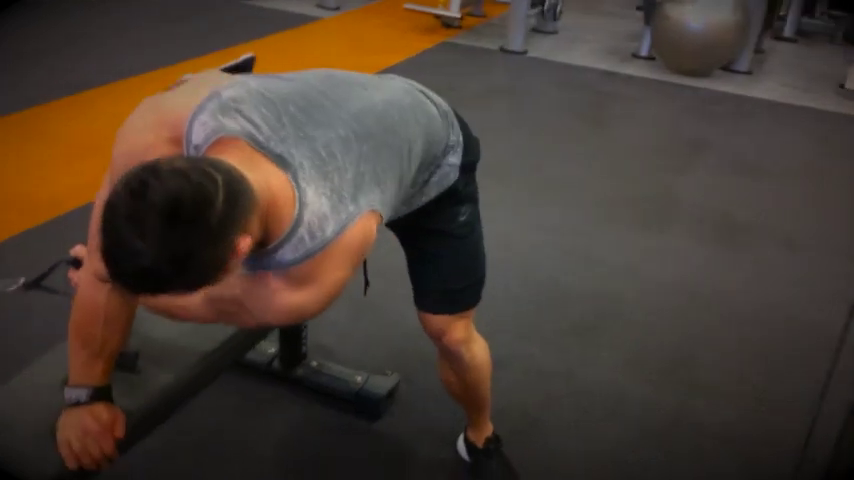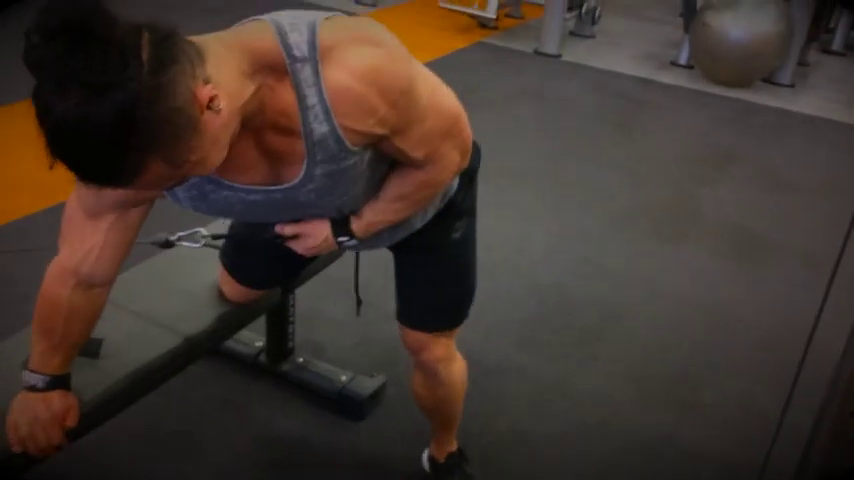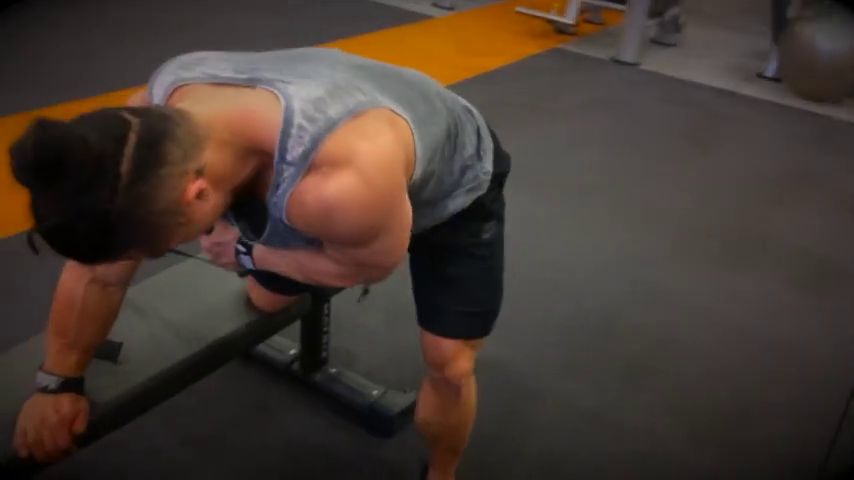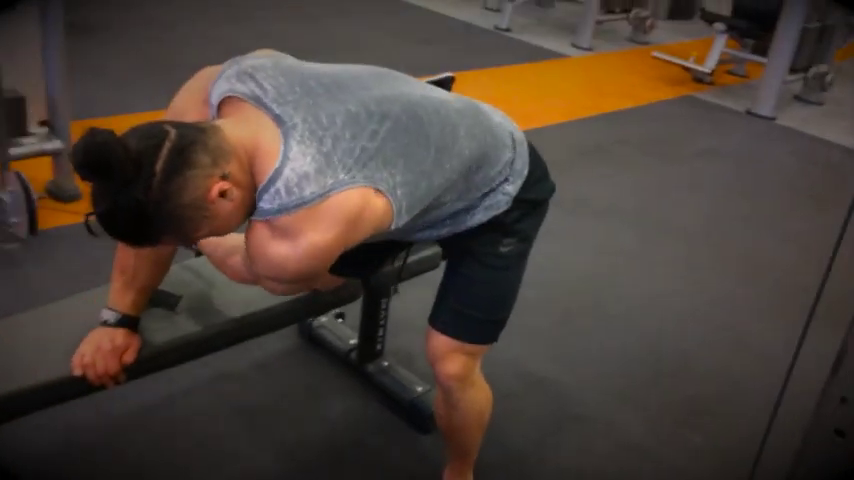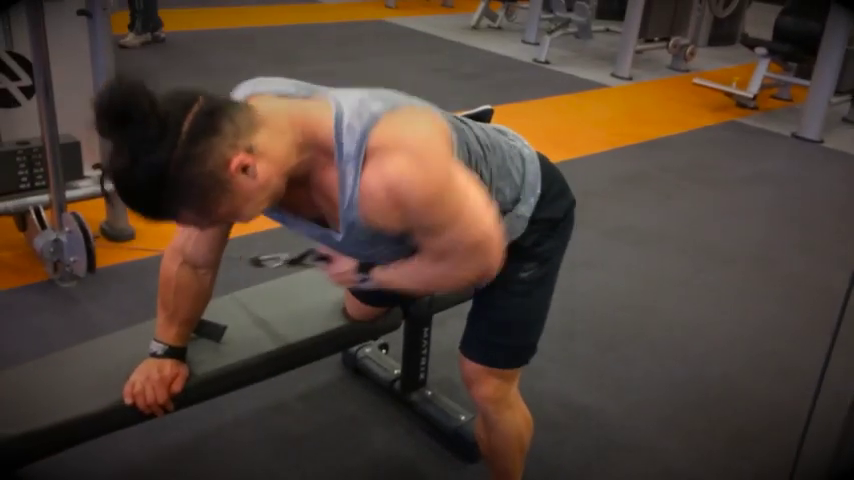
dt=0.7s
person 1, frame 1
left shoulder: (312, 274)
right shoulder: (158, 129)
left elbow: (220, 303)
right elbow: (107, 266)
left wrist: (139, 285)
right wrist: (86, 392)
left hip: (432, 165)
right hip: (341, 130)
left knee: (451, 332)
left ankle: (480, 439)
person 1, frame 2
left shoulder: (350, 75)
right shoulder: (133, 130)
left elbow: (448, 148)
right elbow: (81, 272)
left wrist: (348, 229)
right wrist: (43, 382)
left hip: (426, 189)
left knee: (430, 350)
right knee: (236, 291)
person 1, frame 3
left shoulder: (340, 182)
right shoulder: (152, 114)
left elbow: (374, 263)
right elbow: (100, 272)
left wrist: (249, 253)
right wrist: (58, 382)
left hip: (454, 181)
left knee: (448, 363)
right knee: (266, 297)
person 1, frame 4
left shoulder: (299, 236)
right shoulder: (210, 94)
left elbow: (258, 271)
right elbow: (158, 212)
left wrist: (203, 242)
right wrist: (118, 318)
left hip: (499, 190)
right hip: (422, 154)
left knee: (451, 364)
person 1, frame 5
left shoulder: (389, 169)
right shoulder: (228, 135)
left elbow: (479, 259)
right elbow: (191, 257)
left wrist: (370, 274)
right wrist: (167, 351)
left hip: (523, 210)
right hip: (432, 208)
left knee: (488, 387)
right knee: (360, 311)
